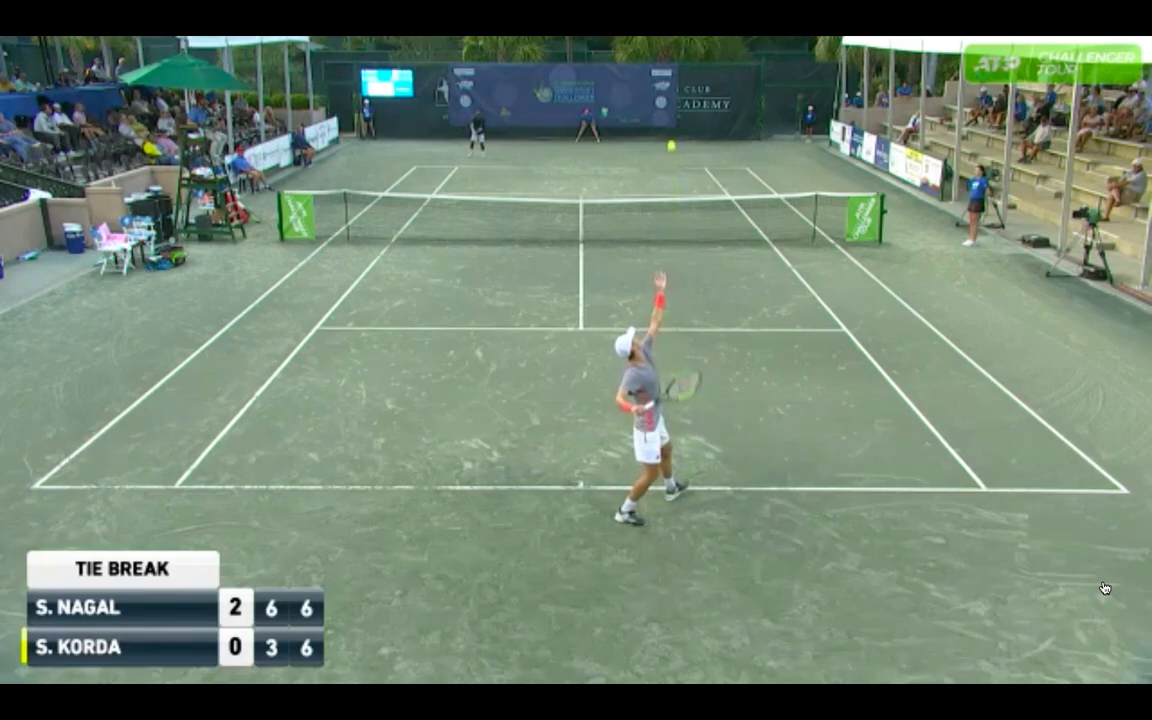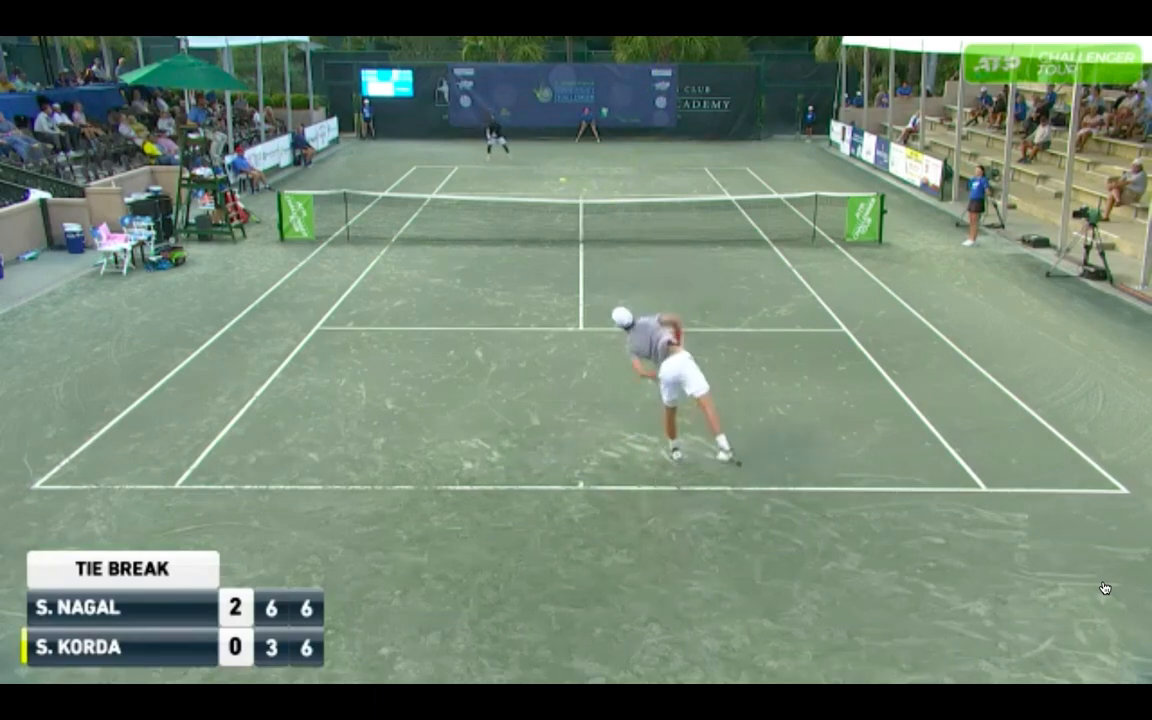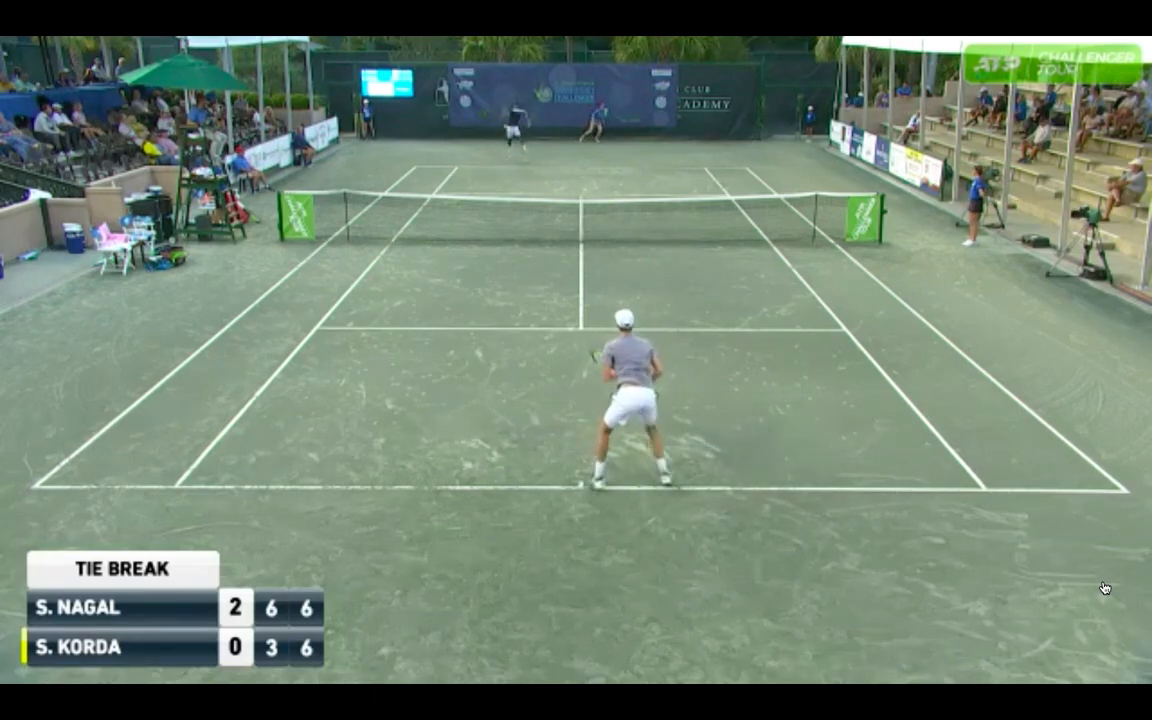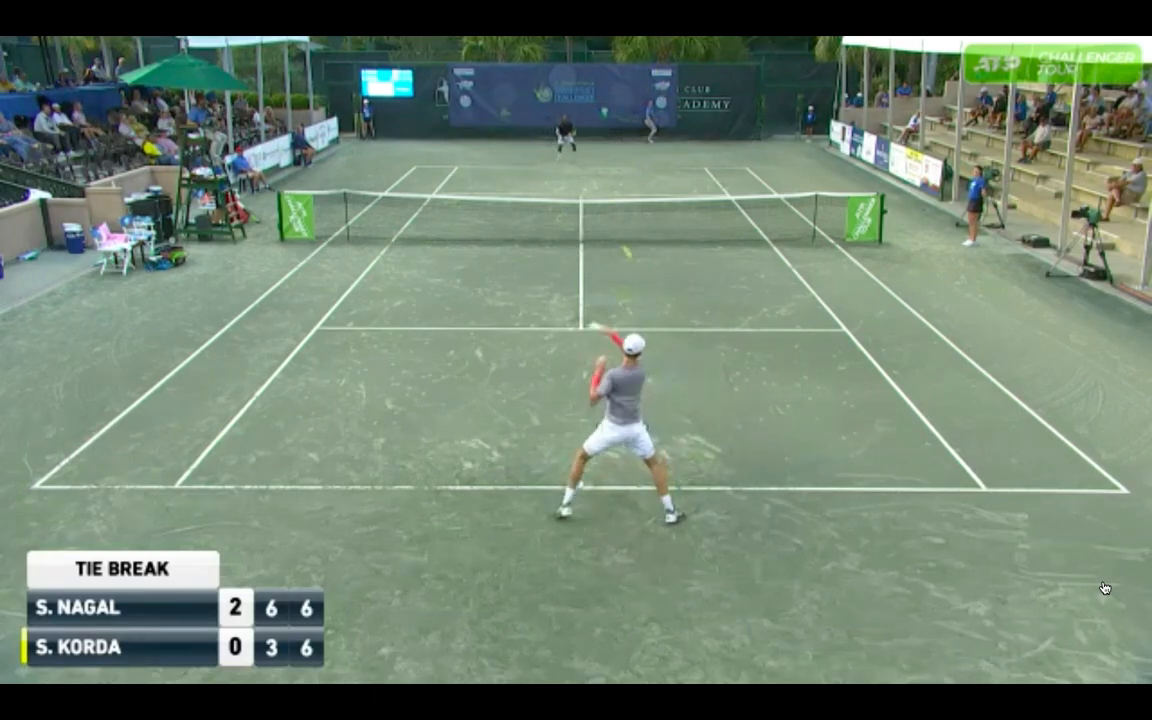
dt=1s
person 1, frame 1
left shoulder: (644, 352)
right shoulder: (633, 374)
left elbow: (655, 323)
right elbow: (618, 399)
left wrist: (660, 292)
right wrist: (633, 407)
left hip: (655, 419)
right hip: (647, 426)
left knee: (666, 451)
right knee: (651, 473)
left ankle: (672, 488)
right ankle: (625, 512)
person 1, frame 2
left shoulder: (631, 344)
right shoulder: (647, 321)
left elbow: (640, 371)
right elbow: (675, 320)
left wrist: (653, 375)
right wrist: (679, 338)
left hip: (666, 370)
right hip: (681, 359)
left knee: (670, 409)
right knee: (706, 404)
left ankle: (674, 449)
right ankle: (724, 448)
person 1, frame 3
left shoulder: (611, 346)
right shoulder: (646, 344)
left elbow: (606, 377)
right elbow: (659, 371)
left hip: (627, 395)
right hip: (648, 395)
left knee: (604, 430)
right knee: (652, 430)
left ankle: (598, 477)
right ankle: (664, 473)
person 1, frame 4
left shoulder: (613, 375)
right shoulder: (641, 371)
left elbow: (593, 400)
right elbow: (633, 361)
left wrist: (598, 370)
right wrist: (613, 336)
left hip: (612, 428)
right hip: (635, 428)
left knee: (581, 457)
right knee: (656, 464)
left ankle: (566, 505)
right ankle: (670, 511)
